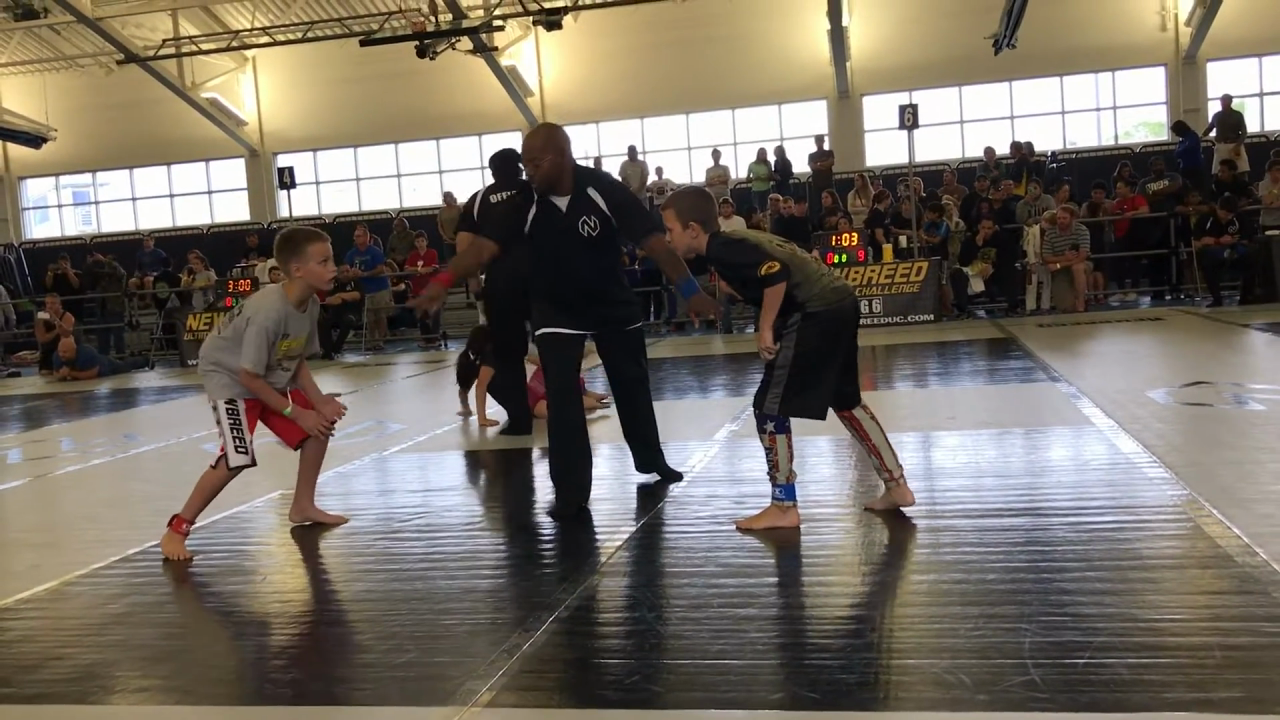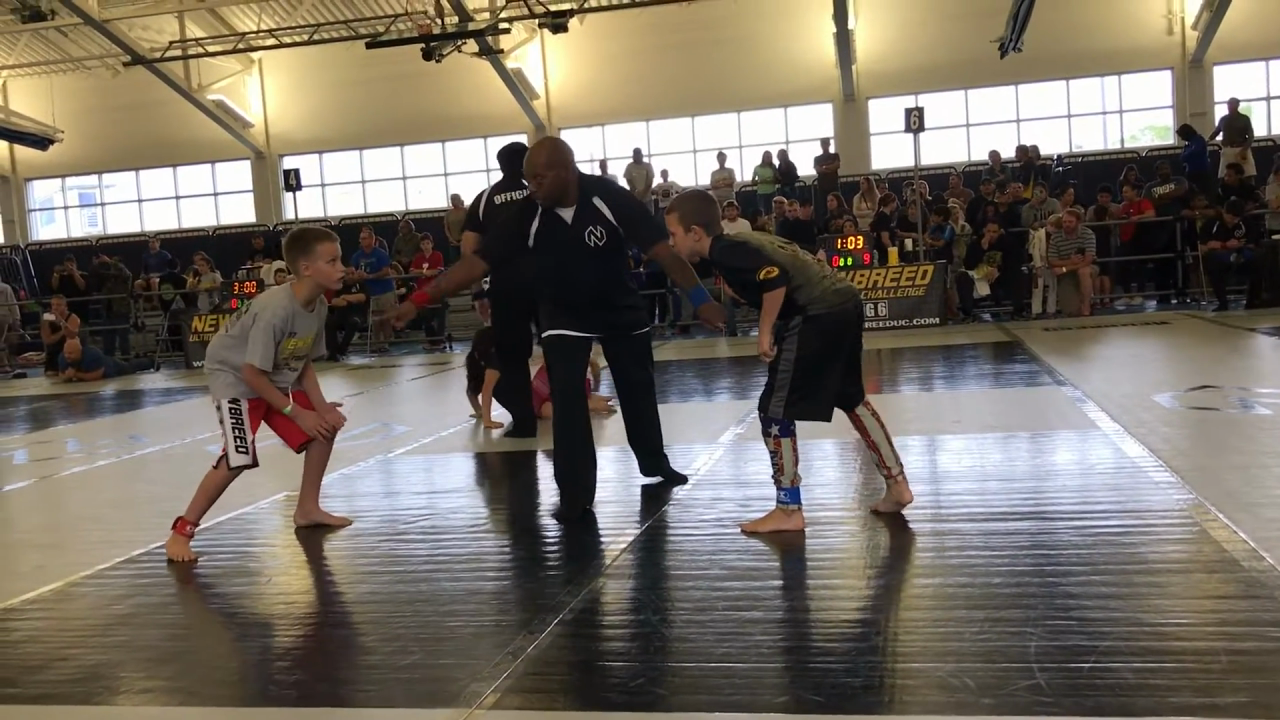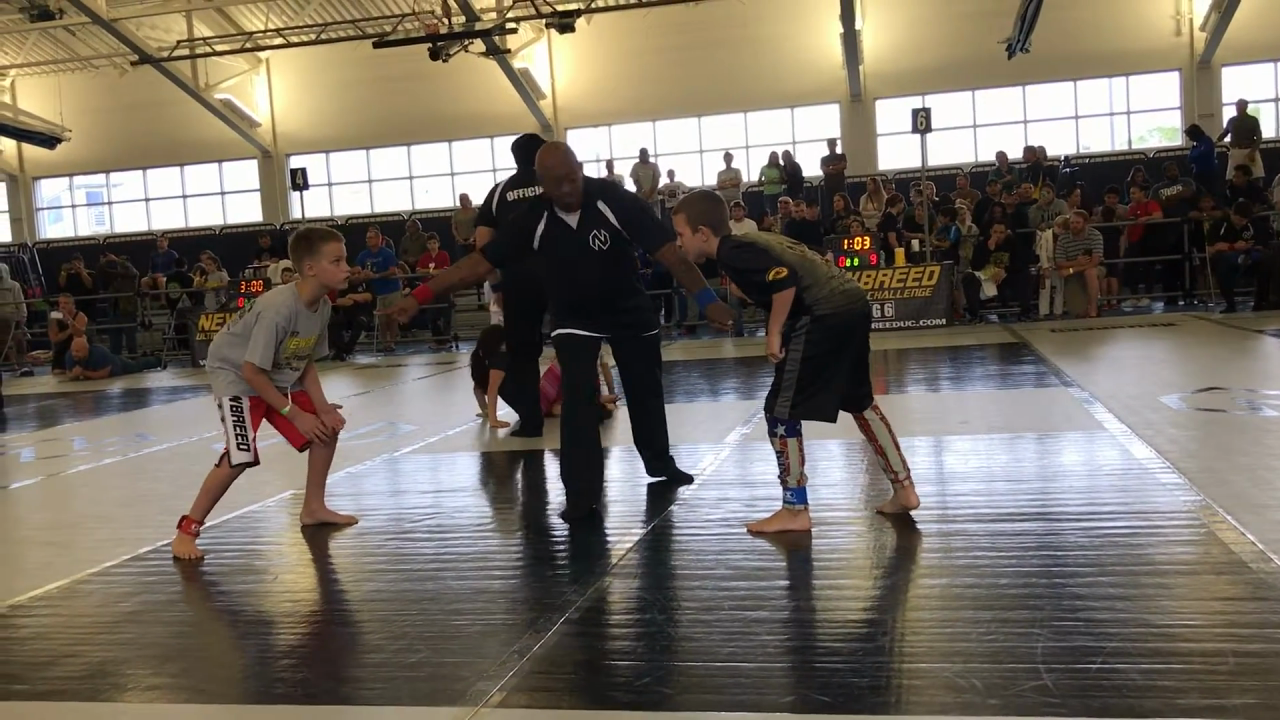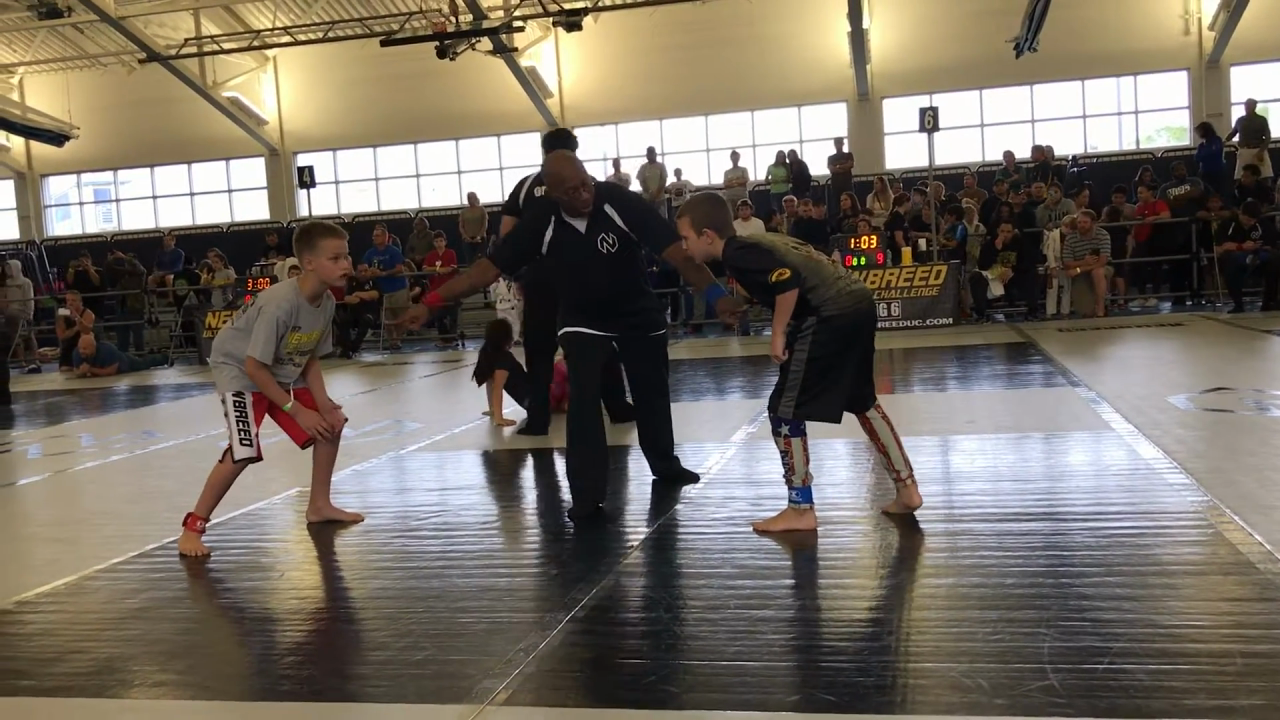
dt=0.2s
person 1, frame 1
left shoulder: (604, 190)
right shoulder: (524, 205)
left elbow: (652, 241)
right elbow: (485, 247)
left wrist: (689, 290)
right wrist: (444, 281)
left hip: (613, 305)
right hip: (556, 312)
left knee: (633, 385)
right knee: (562, 396)
left ankle: (651, 461)
right ankle: (571, 492)
person 1, frame 2
left shoulder: (610, 199)
right shoulder: (528, 216)
left elbow: (660, 249)
right elbow: (477, 263)
left wrist: (699, 297)
right wrist: (419, 300)
left hip: (621, 310)
right hip: (563, 317)
left knee: (638, 390)
right knee: (567, 399)
left ankle: (654, 463)
right ankle: (575, 495)
person 1, frame 3
left shoulder: (615, 202)
right shoulder: (534, 220)
left elbow: (667, 250)
right elbow: (480, 262)
left wrist: (707, 299)
right wrist: (420, 295)
left hip: (630, 311)
right hip: (574, 318)
left knee: (646, 390)
right knee: (577, 397)
left ankle: (660, 463)
right ankle: (581, 495)
person 1, frame 4
left shoulder: (622, 204)
right shoulder: (540, 224)
left elbow: (674, 250)
right elbow: (488, 267)
left wrist: (715, 294)
right wrist: (431, 302)
left hip: (638, 313)
right hip: (582, 319)
left knee: (652, 392)
right knee: (583, 397)
left ankle: (665, 464)
right ankle: (587, 495)
person 2, frame 1
left shoulder: (721, 249)
right shoulder: (736, 240)
left elbow: (776, 273)
left wrist: (765, 329)
left hip: (815, 313)
right hip: (840, 302)
left knee: (770, 407)
right knee: (846, 401)
left ankle: (784, 507)
right ankle: (896, 486)
person 2, frame 2
left shoulder: (723, 252)
right shoulder: (740, 242)
left elbow: (776, 278)
left wrist: (765, 333)
left hip: (818, 317)
right hip: (843, 303)
left knee: (775, 411)
right knee: (851, 399)
left ankle: (789, 510)
right ankle: (897, 485)
person 2, frame 3
left shoulder: (731, 253)
right shoulder: (749, 241)
left elbow: (785, 278)
left wrist: (774, 333)
left hip: (825, 317)
right hip: (852, 304)
left knee: (781, 411)
right knee: (859, 401)
left ankle: (795, 511)
right ankle: (903, 488)
person 2, frame 4
left shoulder: (737, 254)
right shoulder: (754, 243)
left elbow: (789, 280)
left wrist: (778, 334)
left hip: (830, 317)
right hip: (858, 304)
left knee: (785, 410)
right knee: (863, 401)
left ankle: (800, 510)
right ankle: (907, 488)
person 3, frame 1
left shoulder: (311, 304)
right shoulder: (267, 311)
left elbow: (298, 360)
right elbow: (249, 376)
left wrist: (318, 400)
right wrist: (294, 412)
left hip: (273, 377)
right hip: (228, 375)
left knee: (320, 426)
right knee: (237, 458)
left ankle: (303, 506)
right ankle: (177, 528)
person 3, frame 2
left shoulder: (319, 305)
right shoulder: (274, 310)
left elbow: (305, 361)
right elbow: (252, 374)
left wrist: (321, 406)
right wrist: (297, 413)
left hip: (279, 378)
right hip: (233, 375)
left knee: (326, 427)
right knee: (239, 458)
left ankle: (307, 509)
right ankle: (182, 530)
person 3, frame 3
left shoulder: (323, 305)
right shoulder: (278, 308)
left elbow: (307, 362)
right elbow: (252, 372)
left wrist: (322, 407)
right wrist: (294, 414)
left hip: (281, 377)
right hip: (236, 374)
left knee: (328, 426)
right knee: (240, 456)
left ankle: (313, 508)
right ankle: (188, 529)
person 3, frame 4
left shoulder: (327, 301)
right shoulder: (280, 303)
left elbow: (311, 358)
right elbow: (254, 367)
left wrist: (324, 405)
right wrist: (296, 410)
left hip: (285, 372)
right hip: (239, 370)
left knee: (331, 424)
right knee: (244, 451)
left ankle: (319, 505)
right ankle: (193, 526)
person 4, frame 1
left shoulder: (478, 200)
right shoulder: (534, 191)
left elbow: (465, 251)
left hip: (501, 282)
left knee: (507, 353)
left ankle: (519, 419)
person 4, frame 2
left shoulder: (485, 199)
left elbow: (468, 250)
left wrist: (479, 292)
left hip: (506, 284)
left knee: (511, 355)
left ankle: (523, 421)
person 4, frame 3
left shoulder: (498, 192)
left elbow: (482, 243)
left wrist: (497, 285)
left hip: (517, 279)
left knee: (522, 352)
left ankle: (530, 420)
person 4, frame 4
left shoulder: (525, 186)
left elbow: (506, 233)
left wrist: (519, 272)
left hip: (540, 275)
left knee: (539, 348)
left ankle: (537, 418)
right ankle: (618, 407)
